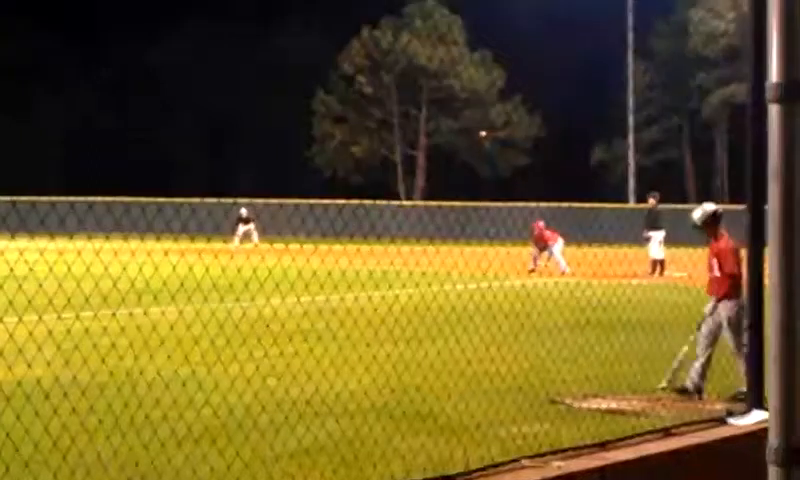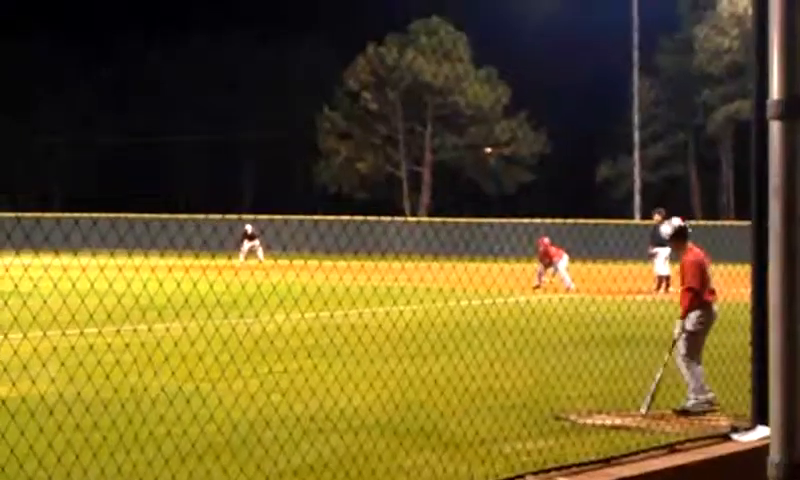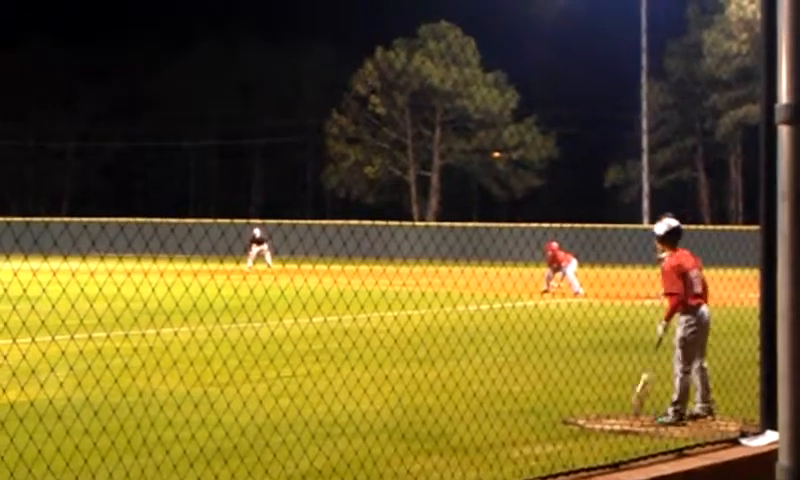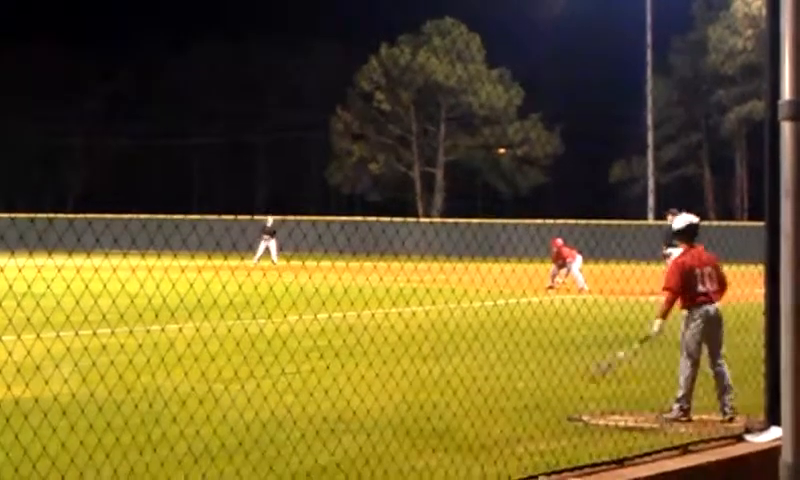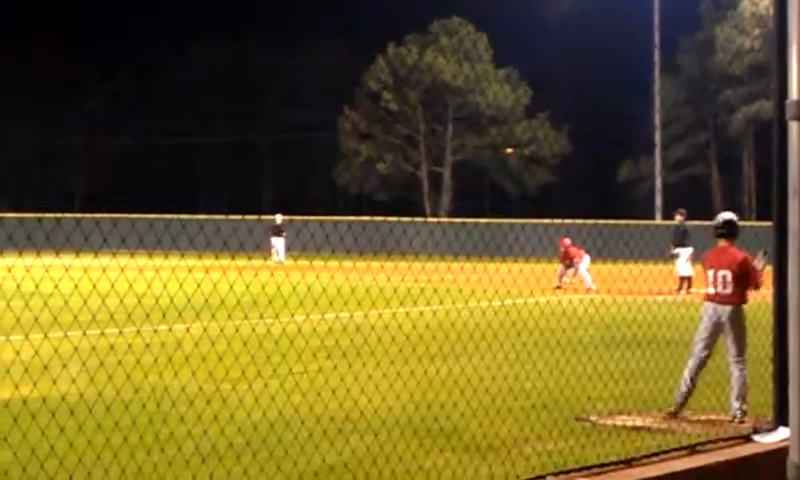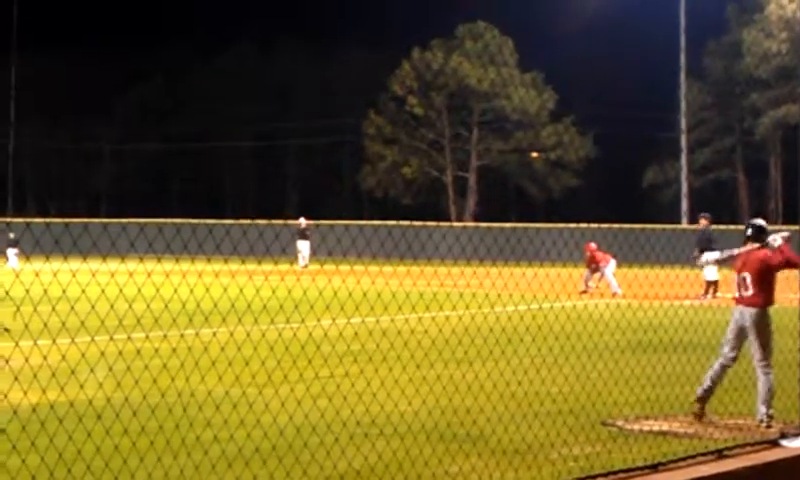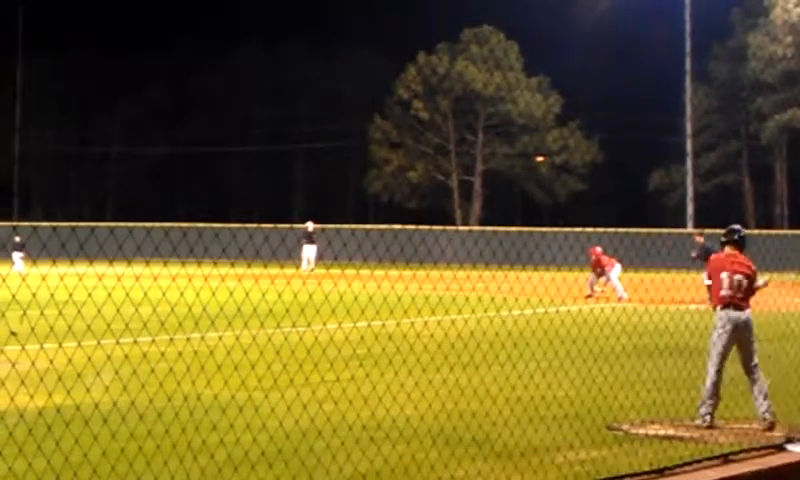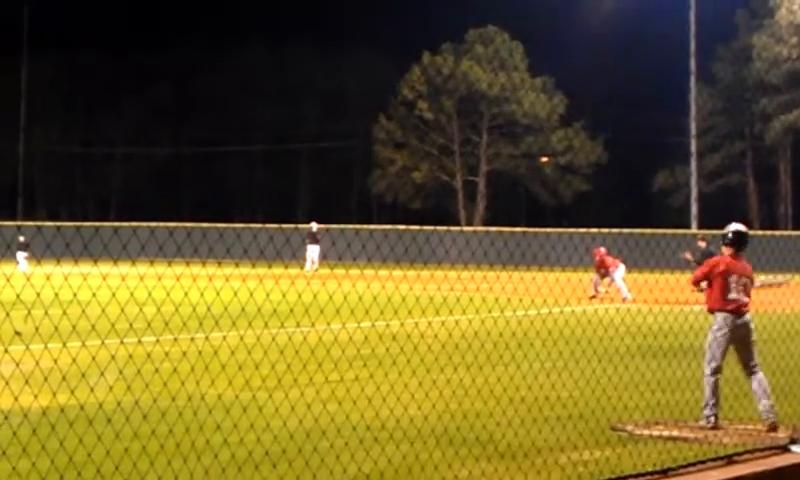
dt=0.5s
person 1, frame 1
left shoulder: (726, 246)
right shoulder: (714, 243)
left elbow: (732, 279)
left wrist: (715, 301)
left hip: (729, 302)
right hip: (718, 301)
left knee: (738, 346)
right knee: (704, 341)
right ankle: (694, 384)
person 1, frame 2
left shoulder: (689, 259)
right shoulder: (697, 253)
left elbow: (691, 292)
left wrist: (682, 318)
left hip: (699, 312)
right hip: (705, 309)
left knee: (686, 356)
right knee: (693, 357)
left ankle: (704, 397)
right ankle: (697, 401)
person 1, frame 3
left shoulder: (671, 264)
right shoulder: (690, 257)
left elbow: (677, 297)
right elbow: (704, 286)
left wrist: (665, 321)
left hip: (689, 316)
right hip: (703, 312)
left knee: (683, 366)
right knee: (698, 362)
left ankle: (677, 413)
right ankle: (704, 406)
person 1, frame 4
left shoulder: (680, 261)
right shoulder: (709, 256)
left elbow: (673, 293)
right elbow: (723, 284)
left wrist: (661, 318)
left hip: (695, 312)
right hip: (714, 310)
left knee: (689, 362)
right knee: (718, 360)
left ankle: (682, 408)
right ankle: (727, 408)
person 1, frame 5
left shoulder: (708, 256)
right shoulder: (742, 258)
right elbow: (756, 284)
right wrist: (758, 267)
left hip: (711, 309)
right hip: (733, 311)
left knee: (698, 357)
right knee: (738, 362)
left ankle: (681, 400)
right ankle: (738, 411)
person 1, frame 6
left shoulder: (740, 258)
right shoulder: (764, 257)
left wrist: (773, 246)
right wrist: (781, 243)
left hip: (739, 311)
right hip: (757, 314)
left knee: (725, 358)
right knee: (763, 366)
left ankle: (702, 397)
right ankle: (765, 416)
person 1, frame 7
left shoulder: (715, 260)
right shoulder: (750, 267)
right elbow: (749, 291)
left hip: (724, 316)
right hip: (744, 317)
left knee: (714, 368)
right knee: (752, 368)
left ankle: (706, 416)
right ankle: (766, 414)
person 1, frame 8
left shoulder: (717, 262)
right shoulder: (747, 268)
left elbow: (695, 279)
left wrist: (707, 286)
left hip: (723, 320)
right hip: (744, 320)
left knee: (712, 370)
right knee: (753, 369)
left ankle: (710, 417)
right ankle: (769, 414)
